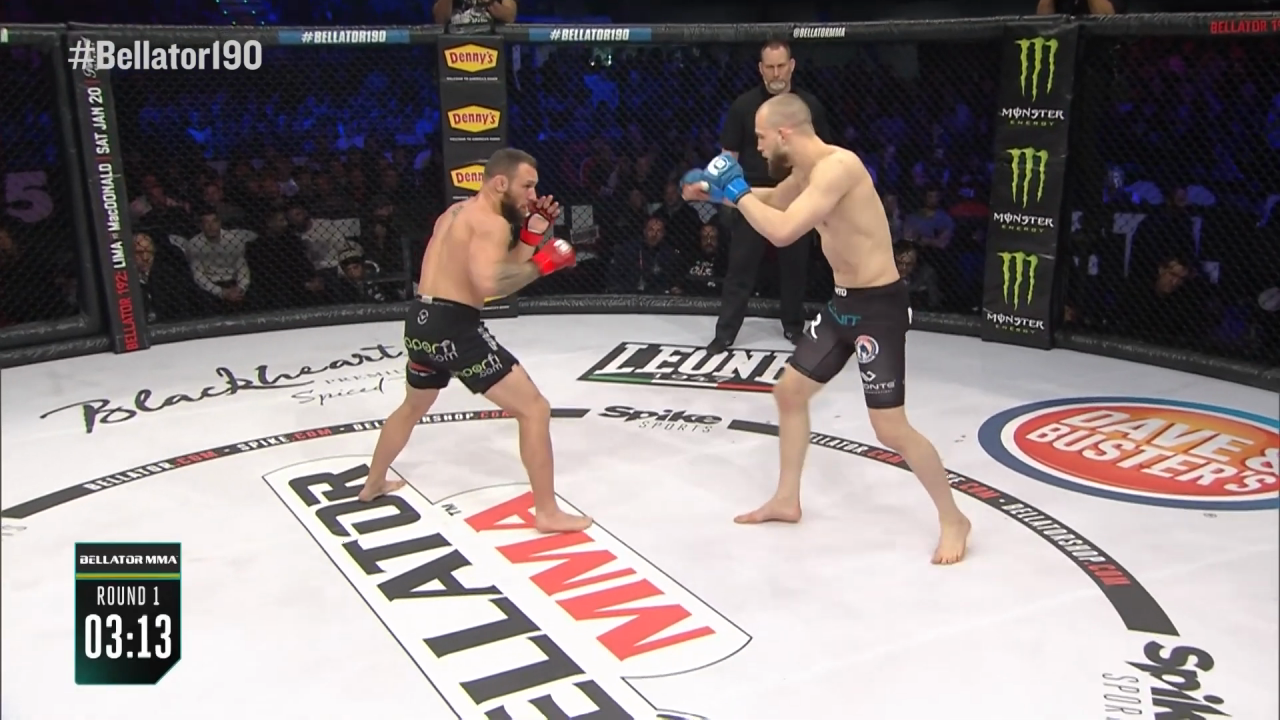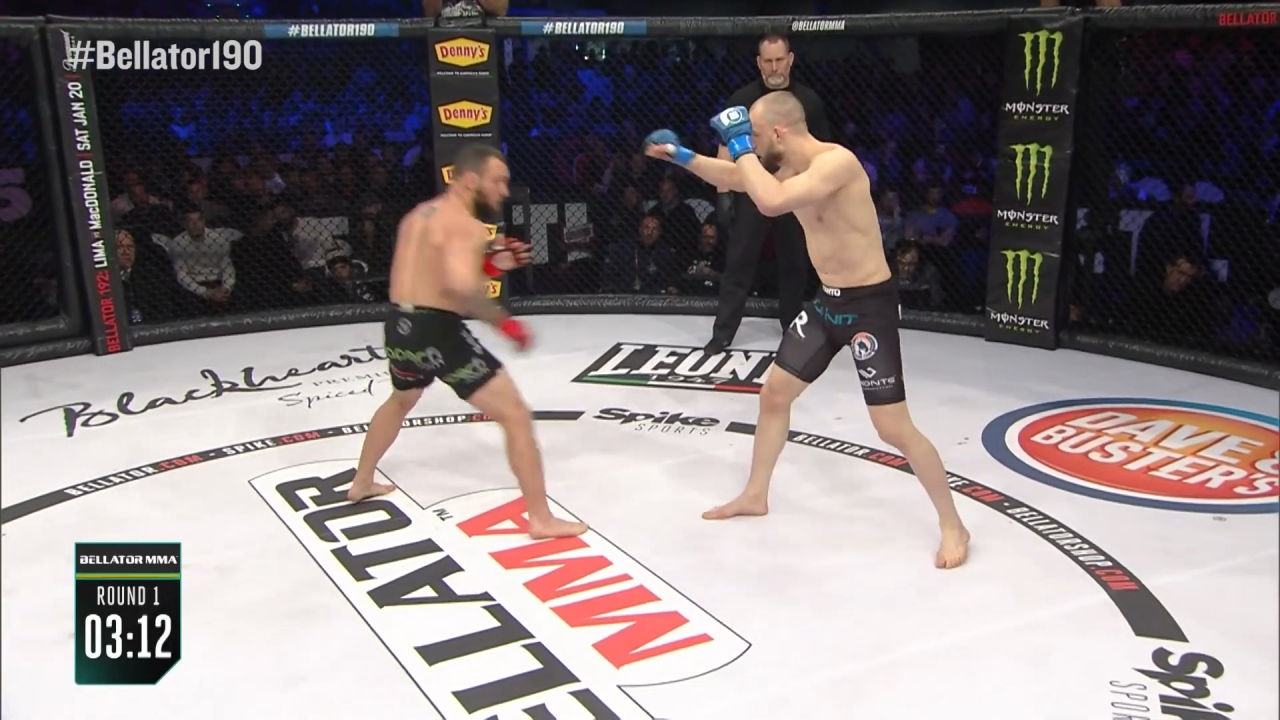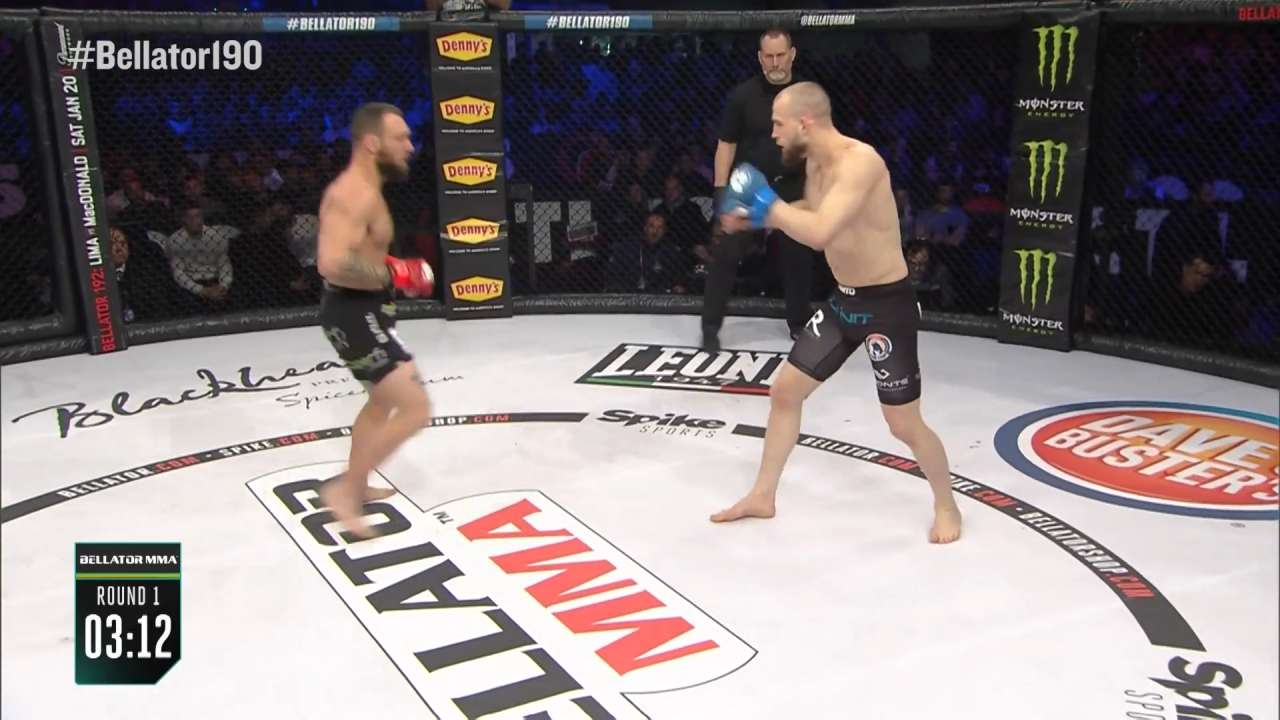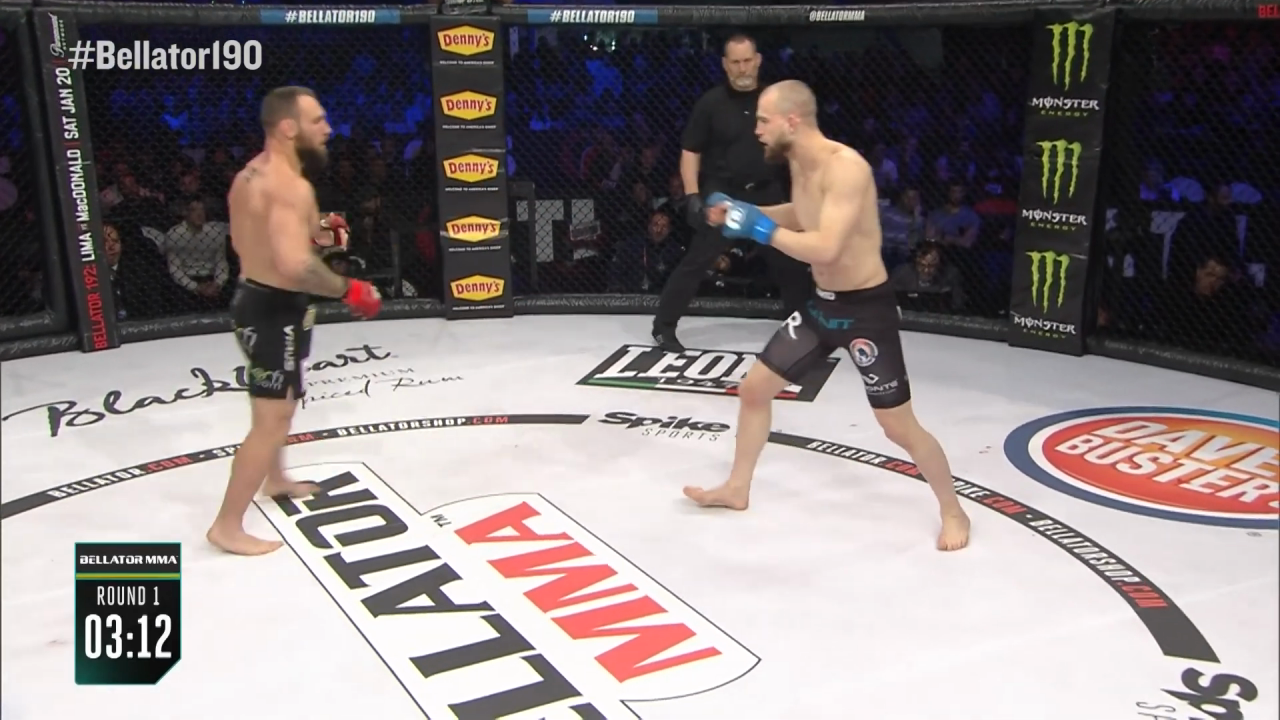
dt=0.3s
person 1, frame 1
left shoulder: (838, 167)
right shoulder: (808, 170)
left elbow: (782, 232)
right elbow: (774, 198)
left wrist: (735, 190)
right wrist: (721, 192)
left hip: (879, 307)
right hip: (842, 302)
left knee: (891, 430)
right knee: (791, 395)
left ankle: (953, 521)
right ankle: (786, 501)
person 1, frame 2
left shoulder: (836, 162)
right shoulder: (795, 164)
left elbow: (771, 201)
right elbow: (737, 179)
left wrist: (740, 146)
right wrist: (681, 154)
left hip: (870, 306)
right hip: (827, 302)
left knee: (893, 427)
right knee: (773, 396)
left ankle: (952, 526)
right ankle: (753, 496)
person 1, frame 3
left shoulder: (859, 161)
right shoulder: (817, 163)
left elbow: (819, 232)
right elbow: (807, 216)
left wrist: (764, 203)
right wrist: (751, 209)
left hip: (886, 304)
right hip: (843, 301)
left knee: (904, 424)
right knee: (784, 392)
left ankle: (946, 506)
right ankle: (761, 496)
person 1, frame 4
left shoulder: (845, 167)
right shoulder: (799, 163)
left elbow: (826, 249)
left wrist: (762, 230)
right wrist: (745, 212)
left hip: (867, 308)
right hip: (821, 304)
left knee: (900, 428)
right knee: (753, 389)
left ankle: (952, 513)
right ankle: (736, 489)
person 2, frame 1
left shoulder: (456, 212)
right shoulder: (489, 223)
left elbow: (498, 278)
right elbow: (490, 282)
left wrist: (532, 233)
right wrist: (542, 262)
left hip: (420, 322)
right hip: (454, 328)
left knee: (414, 407)
right knee: (534, 411)
left ankle: (374, 482)
right ankle: (546, 511)
person 2, frame 2
left shoulder: (419, 215)
right shoulder: (465, 226)
right elbow: (461, 287)
left wrist: (494, 263)
right wrist: (504, 321)
left hip: (400, 328)
right hip: (438, 333)
left knee: (399, 404)
right knee: (516, 416)
left ankle: (362, 483)
right ankle: (541, 518)
person 2, frame 3
left shoulder: (347, 186)
right shoulder: (359, 195)
right elbow: (332, 263)
left wrist: (385, 264)
right wrist: (398, 275)
left hip: (352, 310)
right hip: (356, 313)
left knee: (383, 403)
right knee: (415, 411)
left ankle: (355, 486)
right ankle: (344, 493)
person 2, frame 4
left shoulder: (250, 175)
right shoulder: (290, 187)
right elbow: (296, 267)
left wrist: (311, 231)
right wrist: (348, 290)
left hip: (255, 301)
right hip: (275, 312)
left knee: (278, 408)
right knee: (270, 426)
left ankle: (275, 479)
right ankle: (228, 525)
person 3, frame 1
left shoulder: (809, 105)
right shoulder: (744, 104)
right elbow: (729, 152)
left knee: (795, 265)
right knee: (741, 265)
left ankle: (793, 326)
right ankle: (725, 331)
person 3, frame 2
left shoulder: (809, 100)
right shoulder: (742, 99)
right elbow: (726, 148)
right wrist: (723, 192)
left knee: (794, 263)
right knee: (739, 263)
left ankle: (792, 325)
right ankle: (723, 332)
person 3, frame 3
right shoulder: (743, 95)
right elbow: (727, 144)
right wrist: (720, 188)
left hip: (794, 187)
left knee: (798, 261)
right knee: (727, 254)
left ankle: (799, 324)
right ankle: (711, 326)
person 3, frame 4
right shoulder: (710, 103)
right elbow: (691, 152)
right wrist: (692, 196)
left hip: (767, 193)
right hip: (722, 194)
left knee: (789, 264)
right knee: (696, 261)
right ankle: (663, 328)
